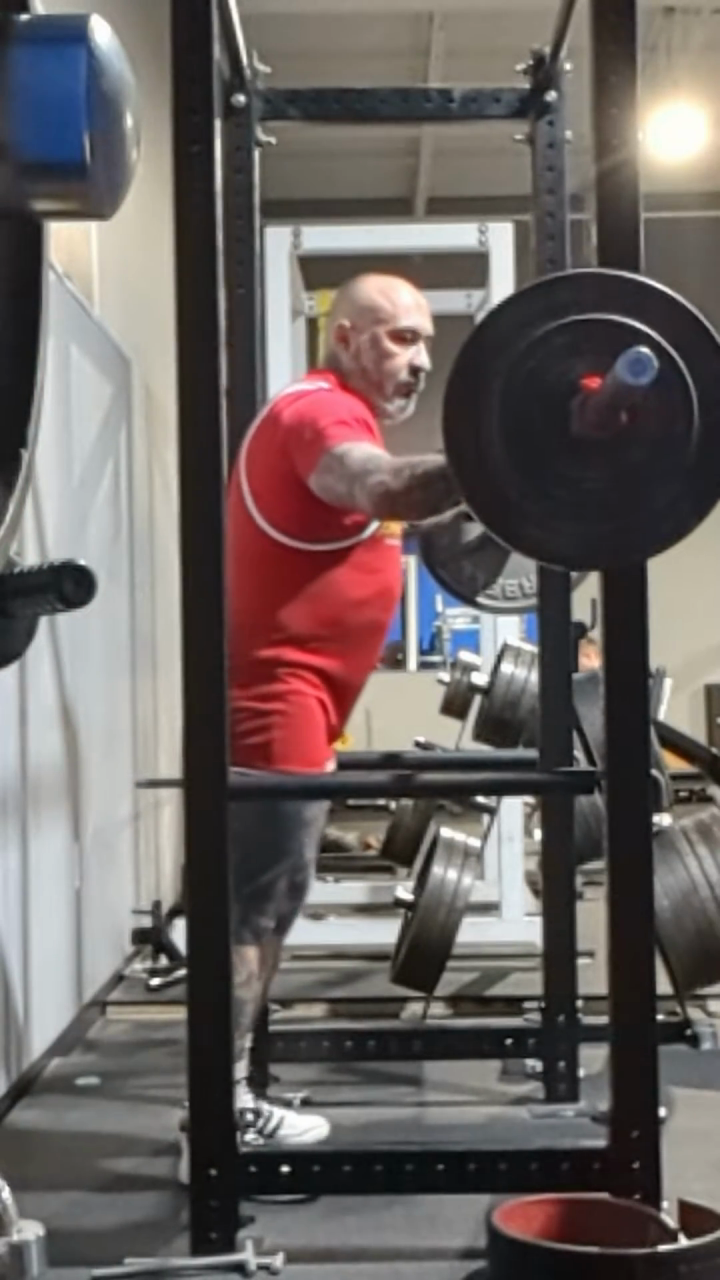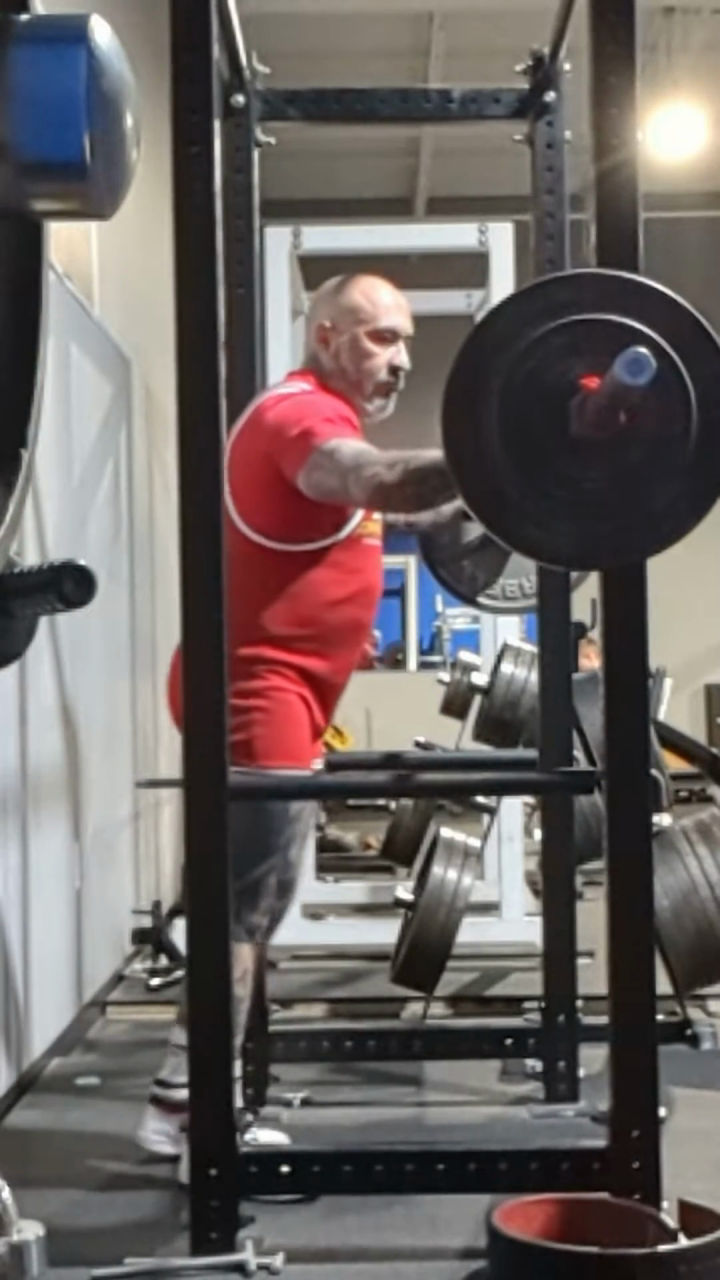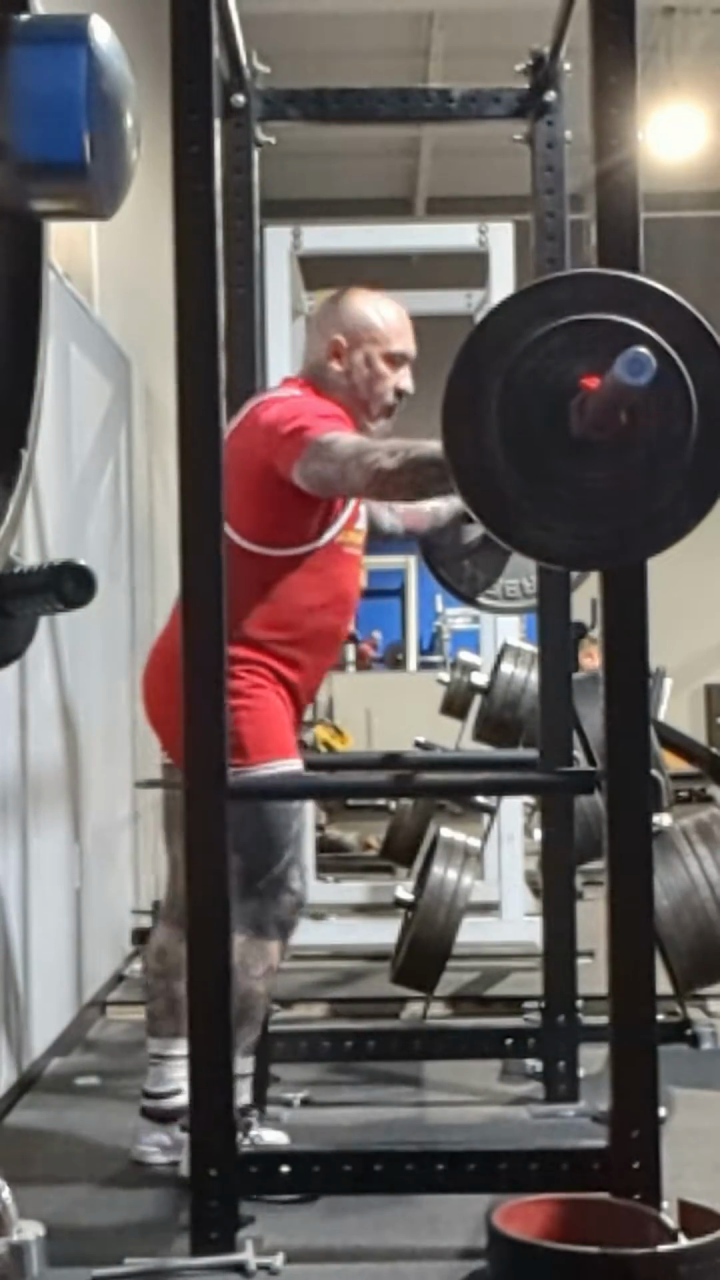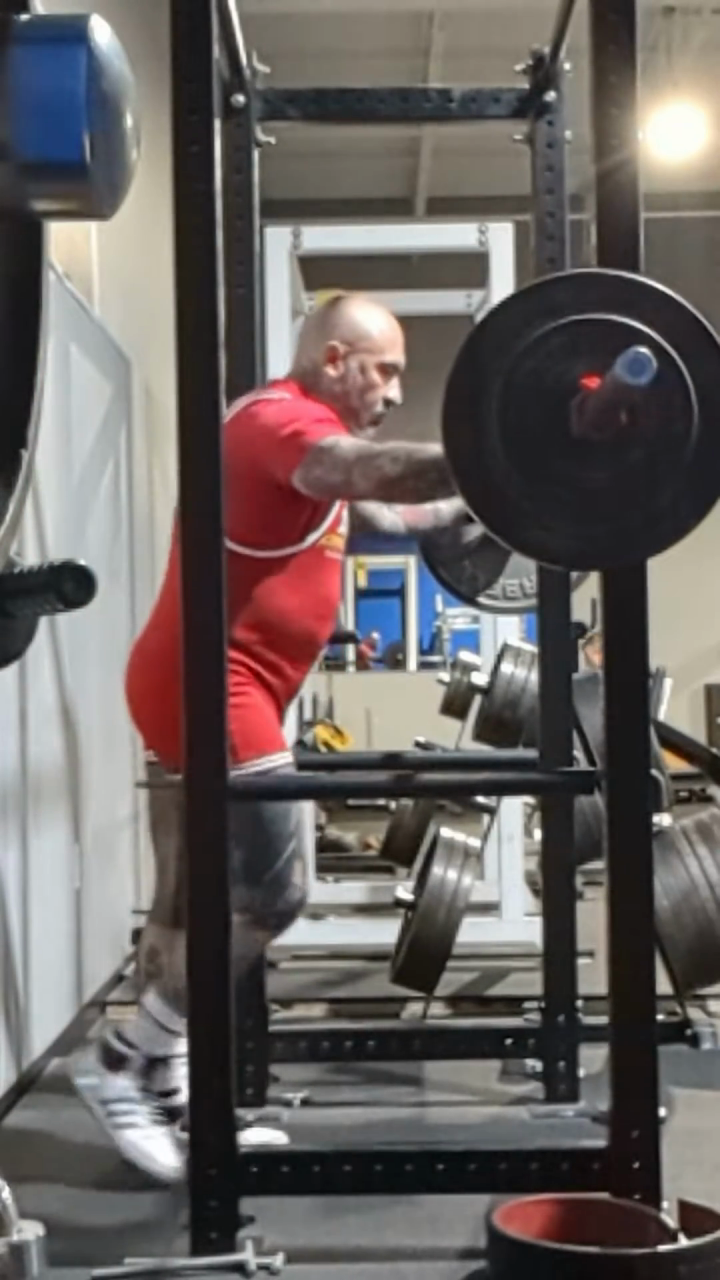
dt=0.2s
person 1, frame 1
left shoulder: (332, 418)
right shoulder: (321, 413)
left elbow: (389, 506)
right elbow: (384, 490)
left hip: (286, 696)
right hip: (272, 695)
left knee: (272, 905)
right knee: (248, 912)
left ankle: (228, 1102)
person 1, frame 2
left shoulder: (316, 418)
right shoulder: (304, 413)
left elbow: (380, 502)
right elbow: (379, 483)
left hip: (272, 697)
right hip: (257, 694)
left knee: (252, 904)
right knee: (241, 911)
left ankle: (182, 1097)
person 1, frame 3
left shoulder: (306, 426)
right shoulder: (297, 417)
left elbow: (383, 510)
right elbow: (376, 470)
left wrist: (474, 499)
left hip: (232, 693)
right hip: (229, 691)
left knee: (199, 905)
right knee: (263, 909)
left ankle: (168, 1105)
right ankle: (221, 1122)
person 1, frame 4
left shoulder: (296, 428)
right shoulder: (285, 418)
left elbow: (378, 512)
right elbow: (372, 471)
left wrist: (474, 498)
left hip: (194, 690)
right hip: (213, 690)
left knee: (191, 905)
right knee: (273, 892)
left ankle: (166, 1099)
right ankle: (125, 1057)
